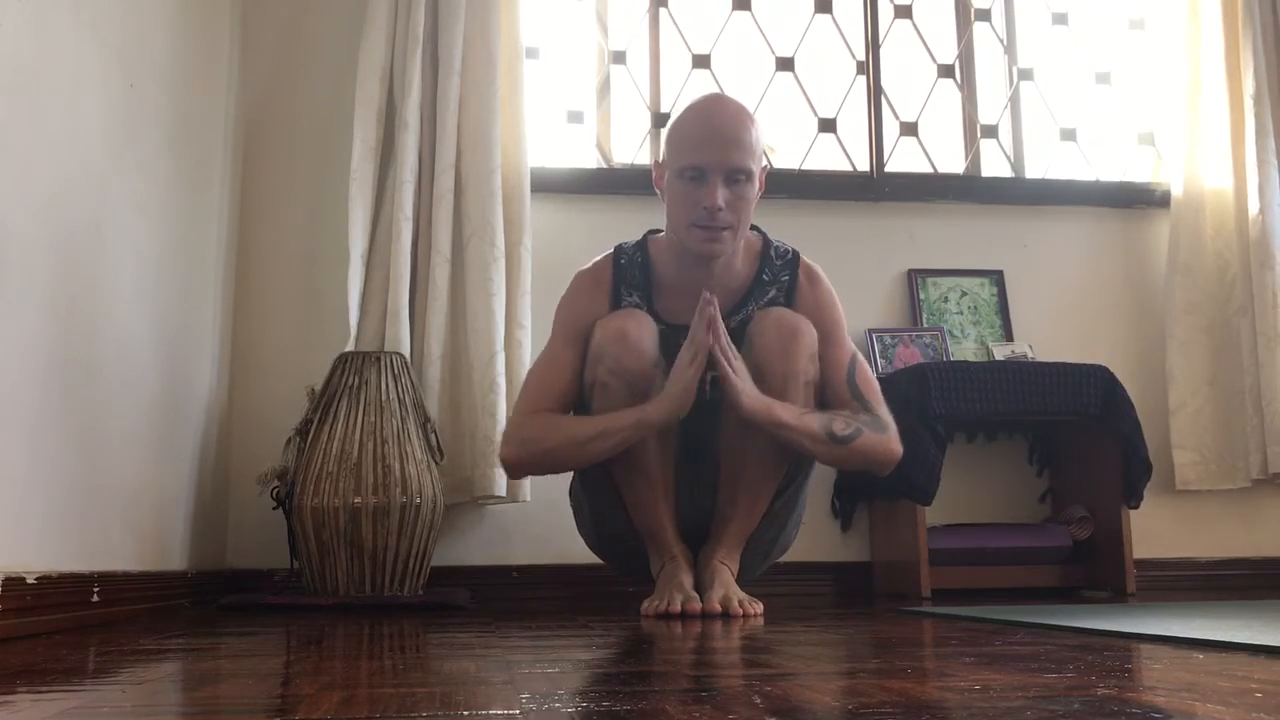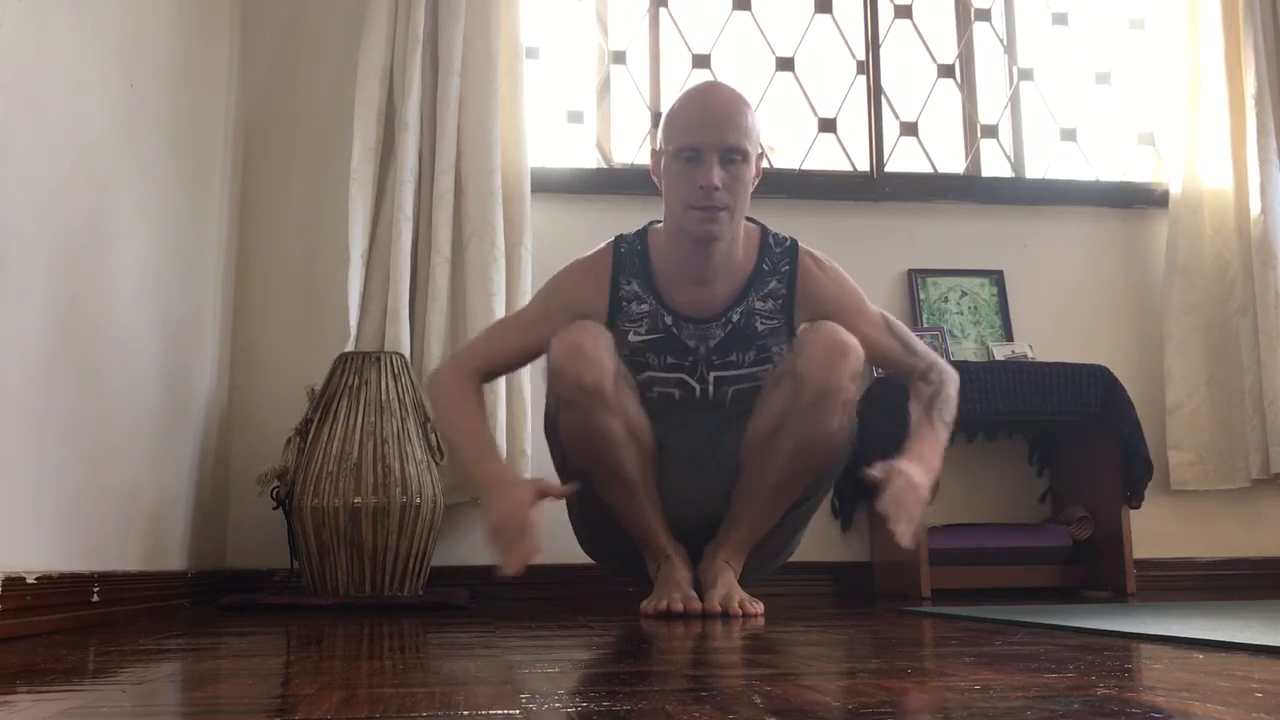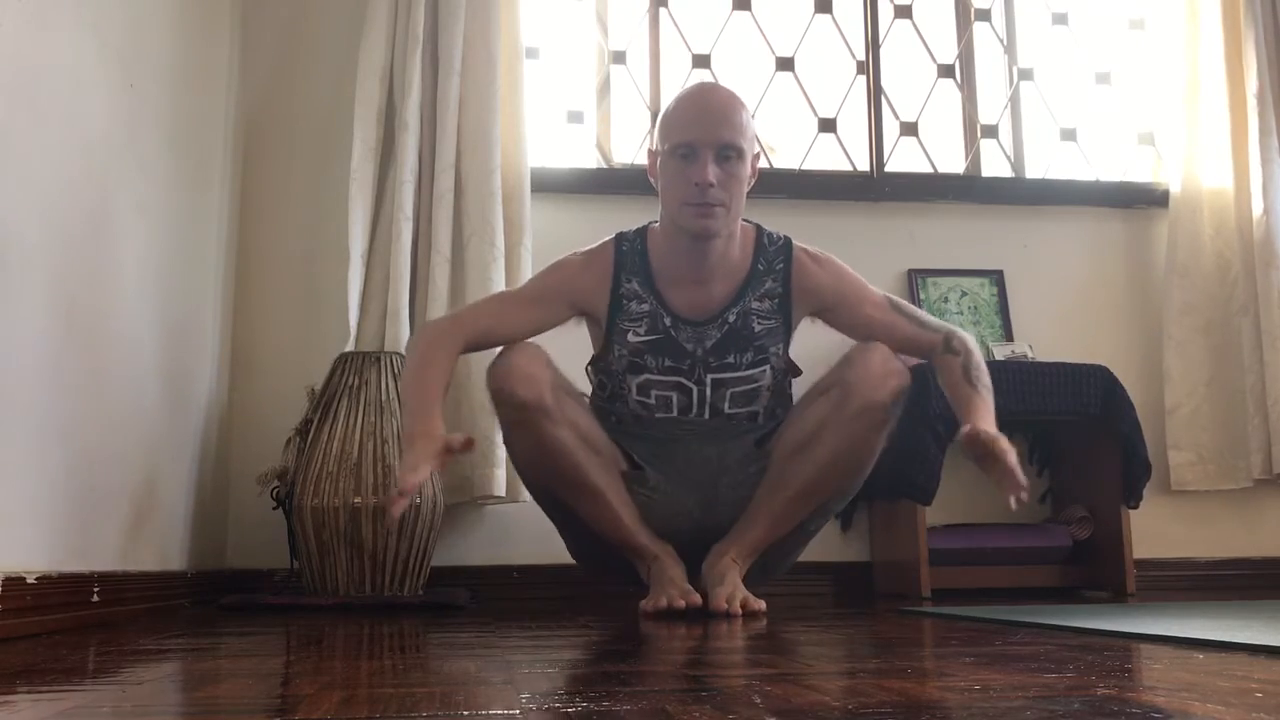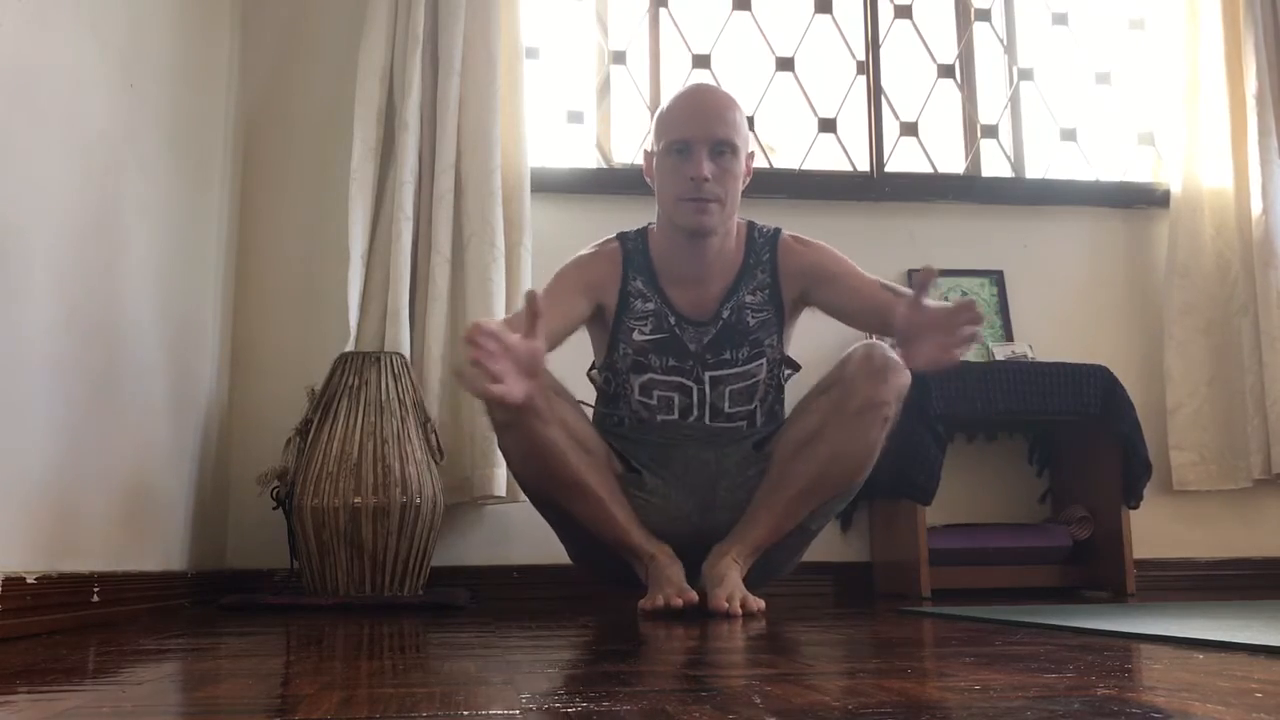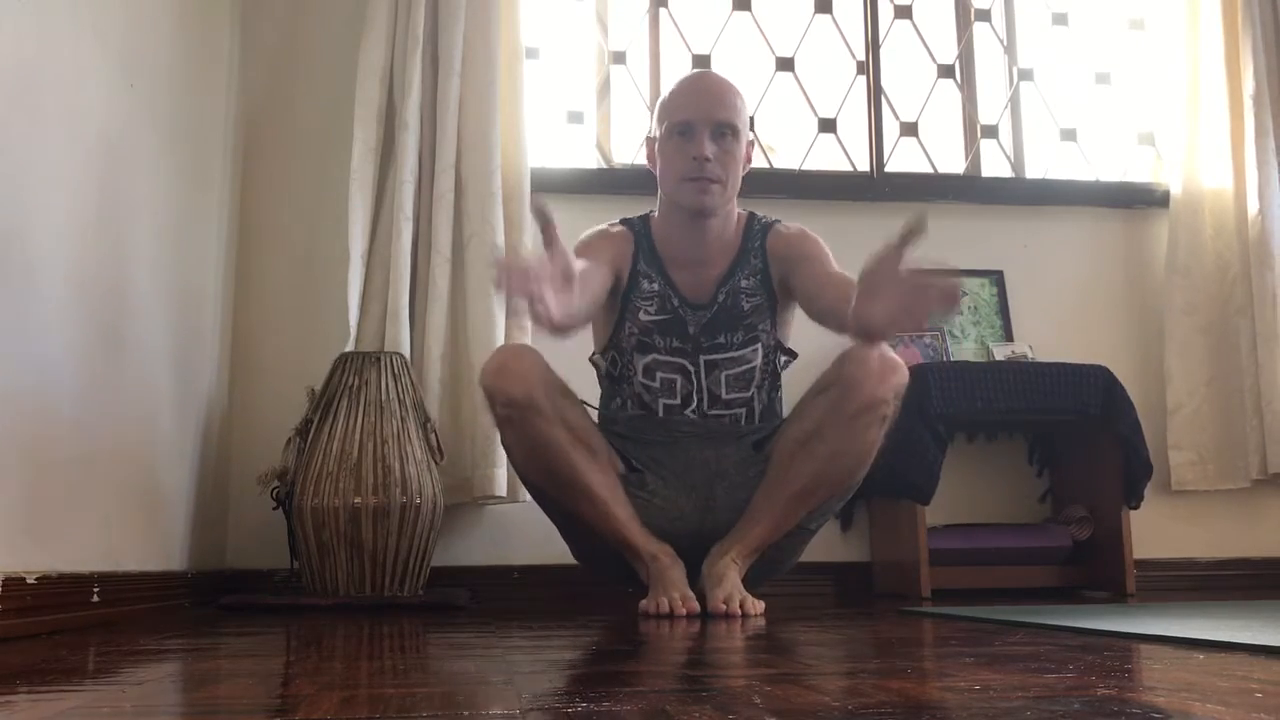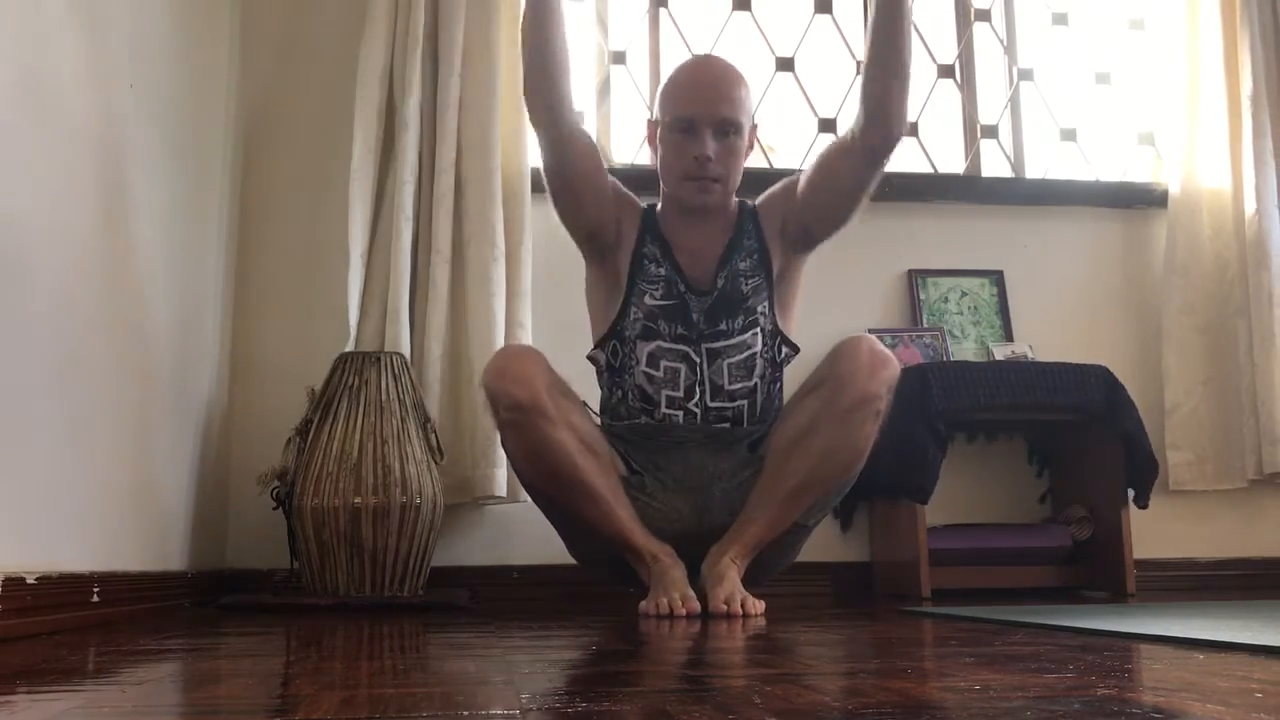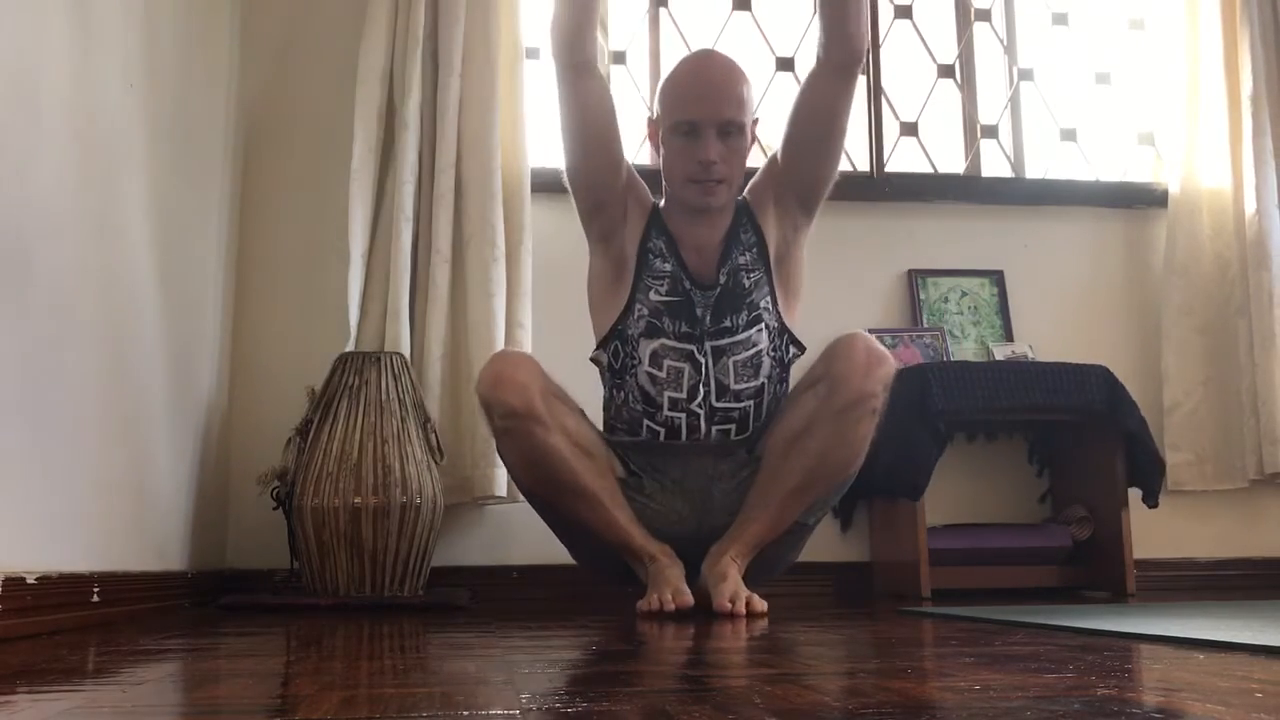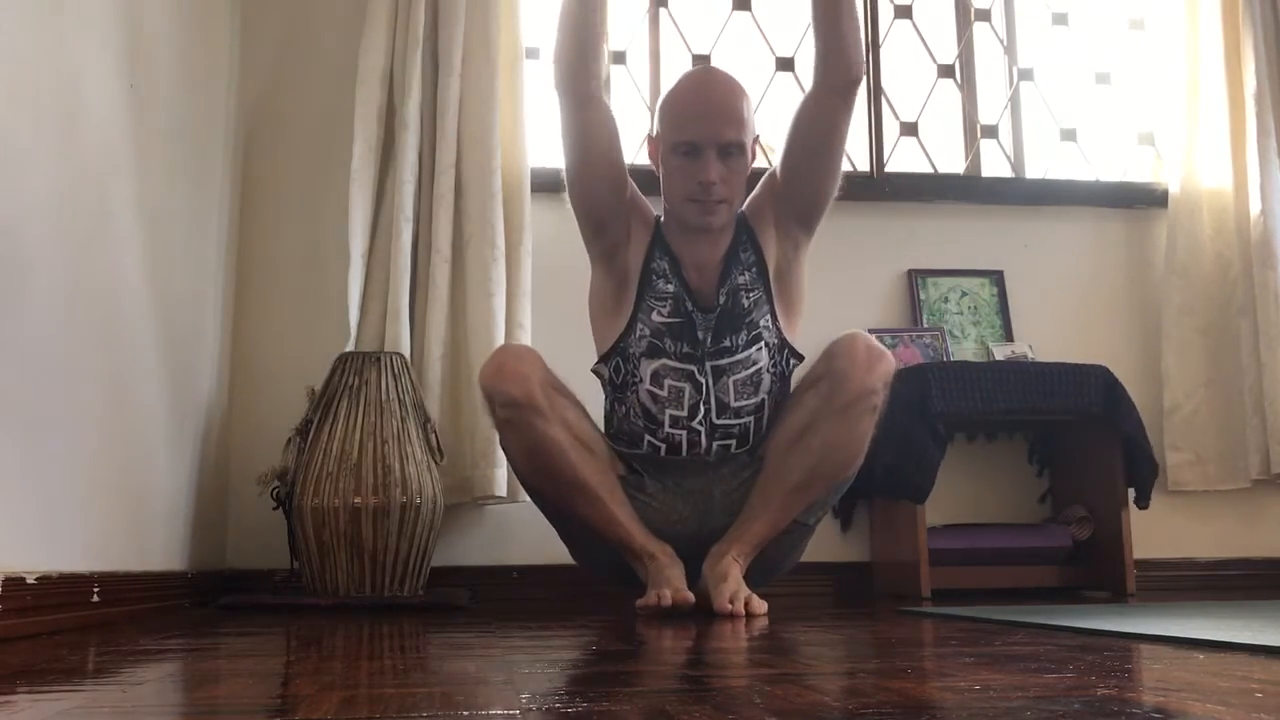
dt=0.3s
person 1, frame 1
left shoulder: (800, 285)
right shoulder: (600, 285)
left elbow: (883, 446)
right elbow: (519, 449)
left wrist: (757, 403)
right wrist: (658, 409)
left hip: (752, 521)
right hip: (632, 523)
left knee: (787, 331)
right knee: (622, 334)
left ankle: (722, 558)
right ankle: (668, 560)
person 1, frame 2
left shoulder: (800, 274)
right shoulder: (602, 275)
left elbow: (931, 372)
right elbow: (454, 376)
left wrist: (919, 462)
right wrist: (496, 485)
left hip: (754, 518)
right hip: (629, 518)
left knee: (833, 349)
right knee: (575, 349)
left ankle: (727, 560)
right ankle: (665, 559)
person 1, frame 3
left shoulder: (797, 273)
right shoulder: (601, 273)
left elbow: (948, 342)
right elbow: (439, 335)
left wrist: (979, 421)
right wrist: (425, 429)
left hip: (757, 516)
right hip: (624, 516)
left knee: (880, 370)
right knee: (516, 372)
left ankle: (732, 558)
right ankle: (655, 560)
person 1, frame 4
left shoulder: (792, 262)
right shoulder: (605, 267)
left elbow: (903, 314)
right elbow: (514, 341)
left wrist: (925, 339)
right wrist: (501, 368)
left hip: (759, 512)
right hip: (626, 514)
left knee: (876, 376)
right knee: (508, 380)
left ankle: (734, 559)
right ankle: (653, 560)
person 1, frame 5
left shoulder: (783, 249)
right shoulder: (615, 248)
left elbow: (848, 305)
right elbow: (577, 293)
left wrist: (876, 311)
right wrist: (557, 295)
left hip: (759, 507)
right hip: (627, 509)
left knee: (879, 372)
right knee: (509, 373)
left ankle: (732, 558)
right ankle: (653, 559)
person 1, frame 6
left shoulder: (780, 232)
right shoulder: (615, 233)
left elbow: (878, 131)
right elbow: (550, 113)
left hip: (759, 506)
right hip: (628, 507)
left knee: (867, 365)
right knee: (511, 373)
left ankle: (732, 556)
right ankle: (652, 558)
person 1, frame 7
left shoulder: (777, 218)
right shoulder: (619, 224)
left elbow: (842, 58)
right elbow: (575, 63)
left hip: (760, 512)
right hip: (627, 511)
left knee: (864, 363)
right knee: (506, 381)
left ankle: (732, 558)
right ankle: (654, 559)
person 1, frame 8
left shoulder: (777, 234)
right shoulder: (623, 240)
left elbow: (839, 82)
right elbow: (578, 94)
left hip: (760, 516)
right hip: (628, 515)
left knee: (864, 363)
right knee: (509, 373)
left ankle: (732, 558)
right ankle: (654, 559)
